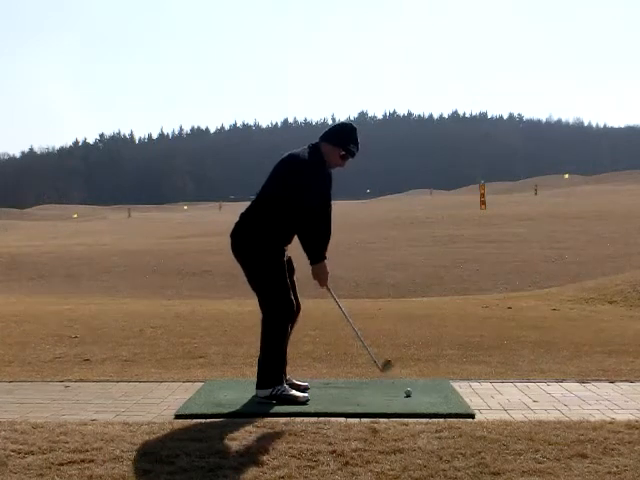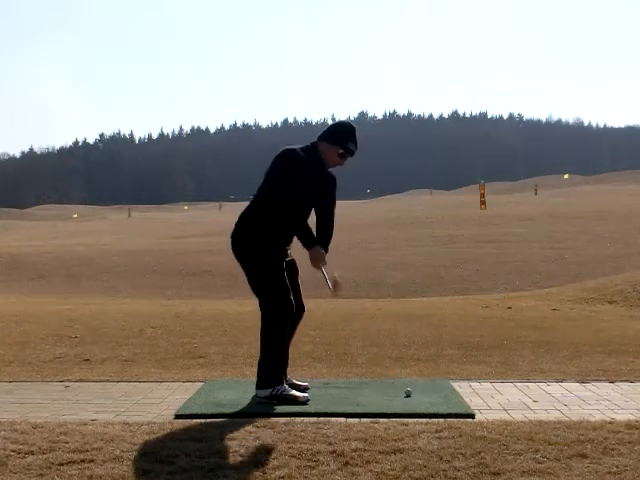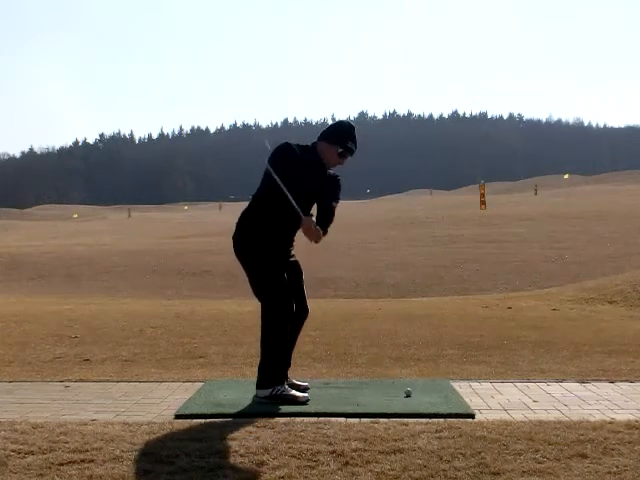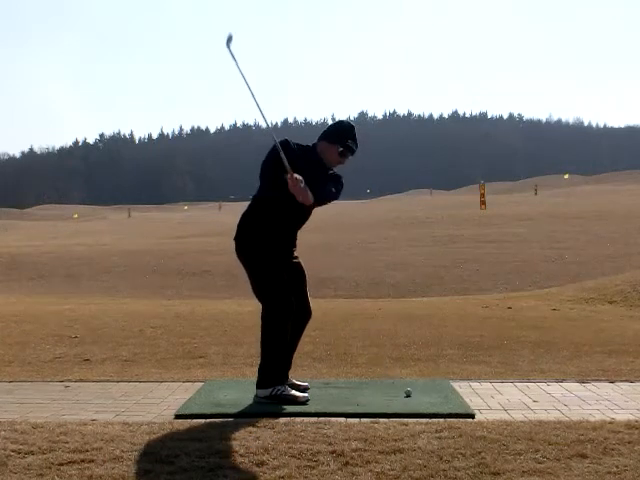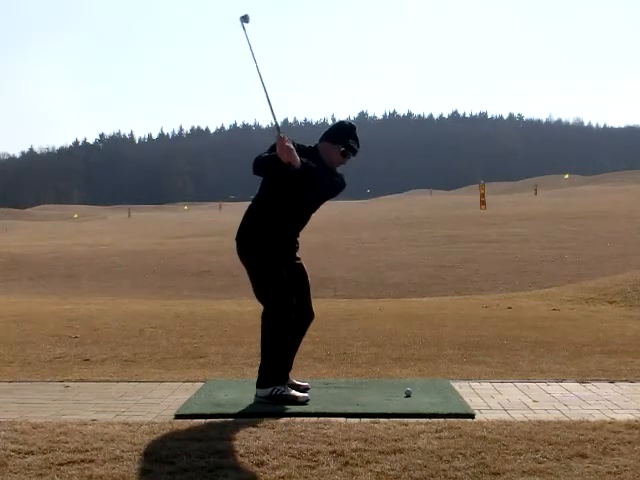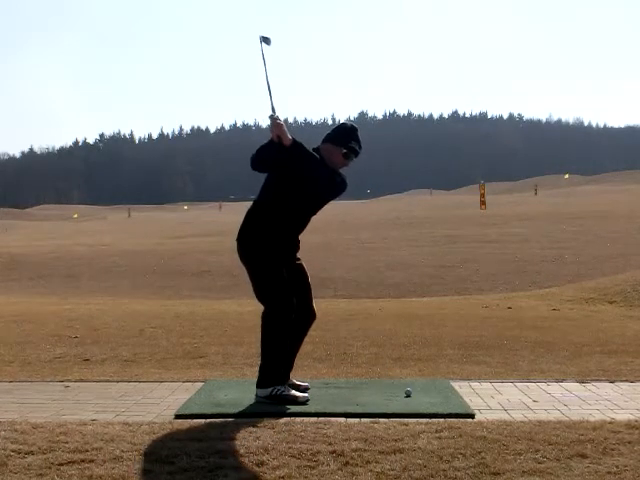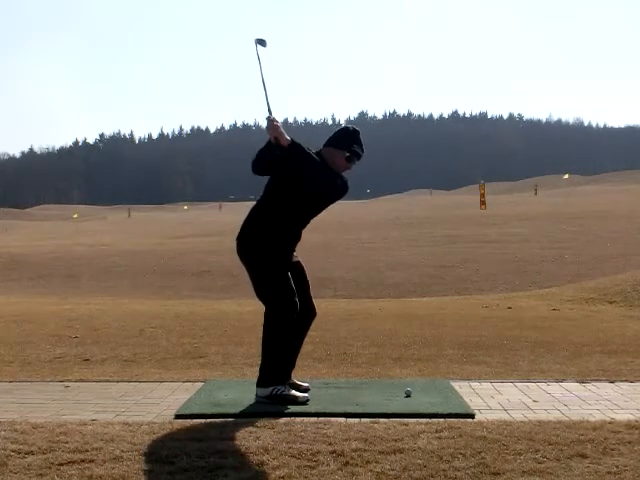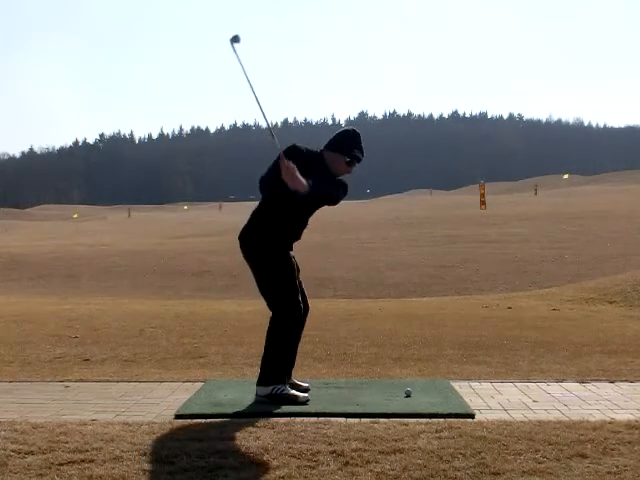
dt=0.3s
person 1, frame 1
left shoulder: (322, 175)
right shoulder: (298, 163)
left elbow: (322, 219)
right elbow: (300, 217)
left wrist: (319, 258)
right wrist: (316, 260)
left hip: (273, 244)
right hip: (253, 241)
left knee: (290, 308)
right knee: (279, 307)
left ankle: (277, 375)
right ankle: (268, 384)
person 1, frame 2
left shoulder: (326, 179)
right shoulder: (292, 158)
left elbow: (326, 216)
right elbow: (288, 208)
left wrist: (321, 248)
right wrist: (311, 246)
left hip: (276, 244)
right hip: (253, 241)
left knee: (294, 308)
right knee: (279, 307)
left ankle: (278, 375)
right ankle: (268, 384)
person 1, frame 3
left shoulder: (330, 180)
right shoulder: (288, 153)
left elbow: (328, 208)
right elbow: (276, 192)
left wrist: (318, 225)
right wrist: (303, 221)
left hip: (281, 244)
right hip: (254, 239)
left knee: (298, 309)
right knee: (279, 307)
left ankle: (279, 375)
right ankle: (268, 384)
person 1, frame 4
left shoulder: (332, 178)
right shoulder: (287, 151)
left elbow: (326, 195)
right elbow: (266, 177)
left wrist: (310, 196)
right wrist: (289, 185)
left hip: (284, 244)
right hip: (255, 240)
left knee: (300, 310)
right knee: (279, 306)
left ankle: (279, 375)
right ankle: (268, 384)
person 1, frame 5
left shoulder: (335, 180)
right shoulder: (286, 149)
left elbow: (318, 179)
right elbow: (259, 166)
left wrist: (296, 163)
right wrist: (280, 157)
left hip: (286, 245)
right hip: (256, 240)
left knee: (303, 311)
right knee: (280, 307)
left ankle: (280, 375)
right ankle: (268, 384)
person 1, frame 6
left shoulder: (336, 182)
right shoulder: (287, 154)
left elbow: (316, 171)
right elbow: (257, 162)
left wrist: (290, 142)
right wrist: (276, 141)
left hip: (286, 247)
right hip: (257, 242)
left knee: (304, 312)
right knee: (280, 307)
left ankle: (280, 375)
right ankle: (268, 385)
person 1, frame 7
left shoulder: (338, 185)
right shoulder: (291, 155)
left elbow: (317, 175)
right elbow: (259, 166)
left wrist: (287, 143)
right wrist: (275, 142)
left hip: (284, 248)
right hip: (257, 243)
left knee: (305, 312)
right knee: (283, 308)
left ankle: (282, 376)
right ankle: (269, 385)
person 1, frame 8
left shoulder: (337, 186)
right shoulder: (299, 156)
left elbow: (325, 194)
right elbow: (267, 187)
left wrist: (304, 186)
right wrist: (284, 179)
left hip: (280, 245)
right hip: (260, 241)
left knee: (298, 310)
right knee: (288, 309)
left ankle: (282, 376)
right ankle: (269, 384)
